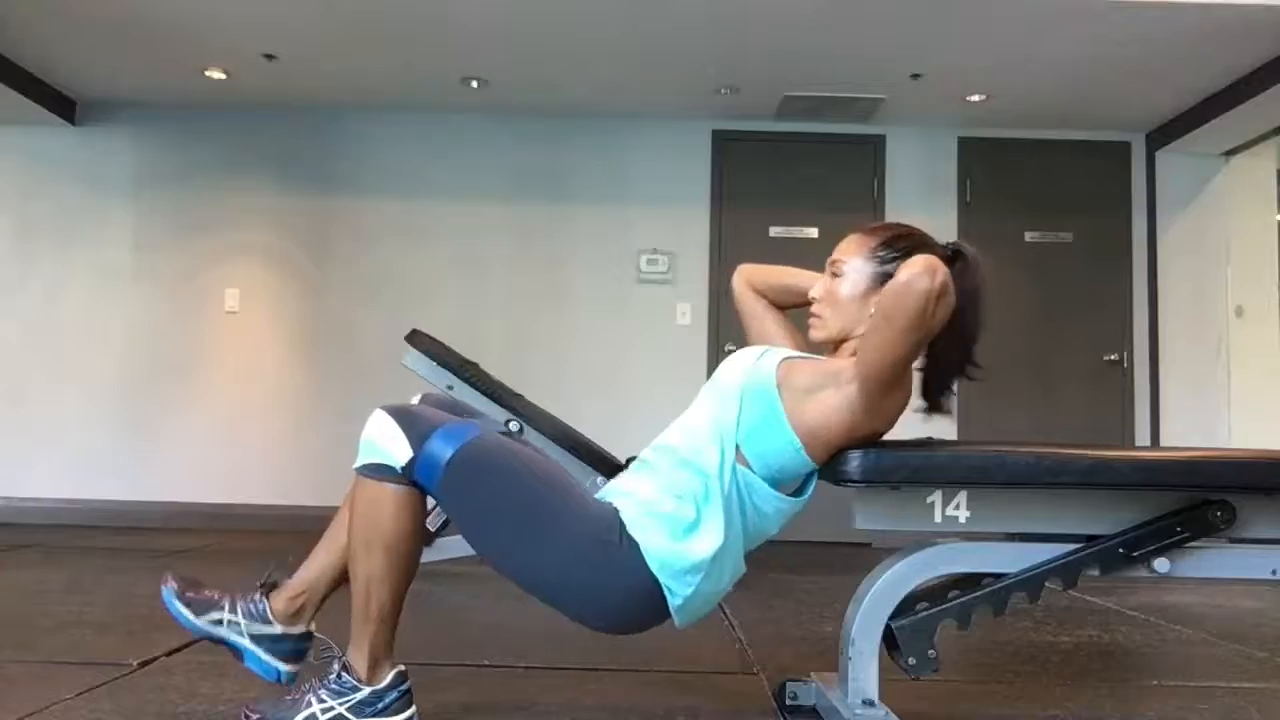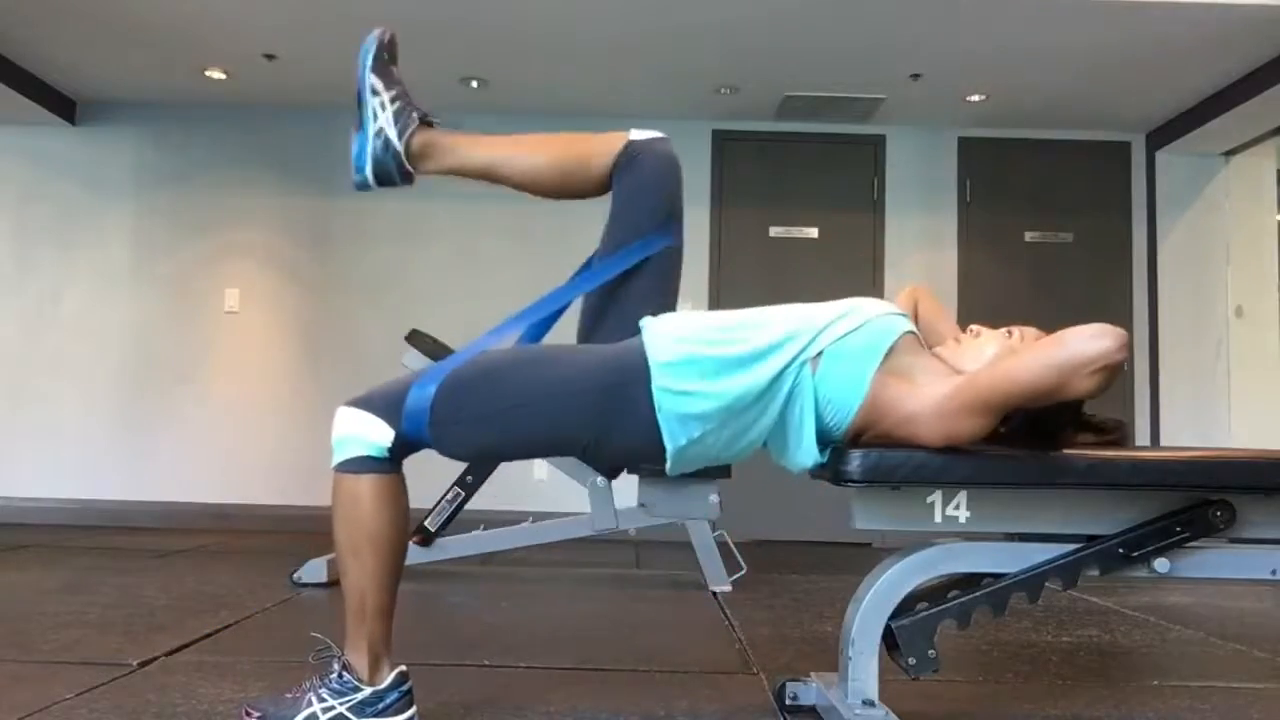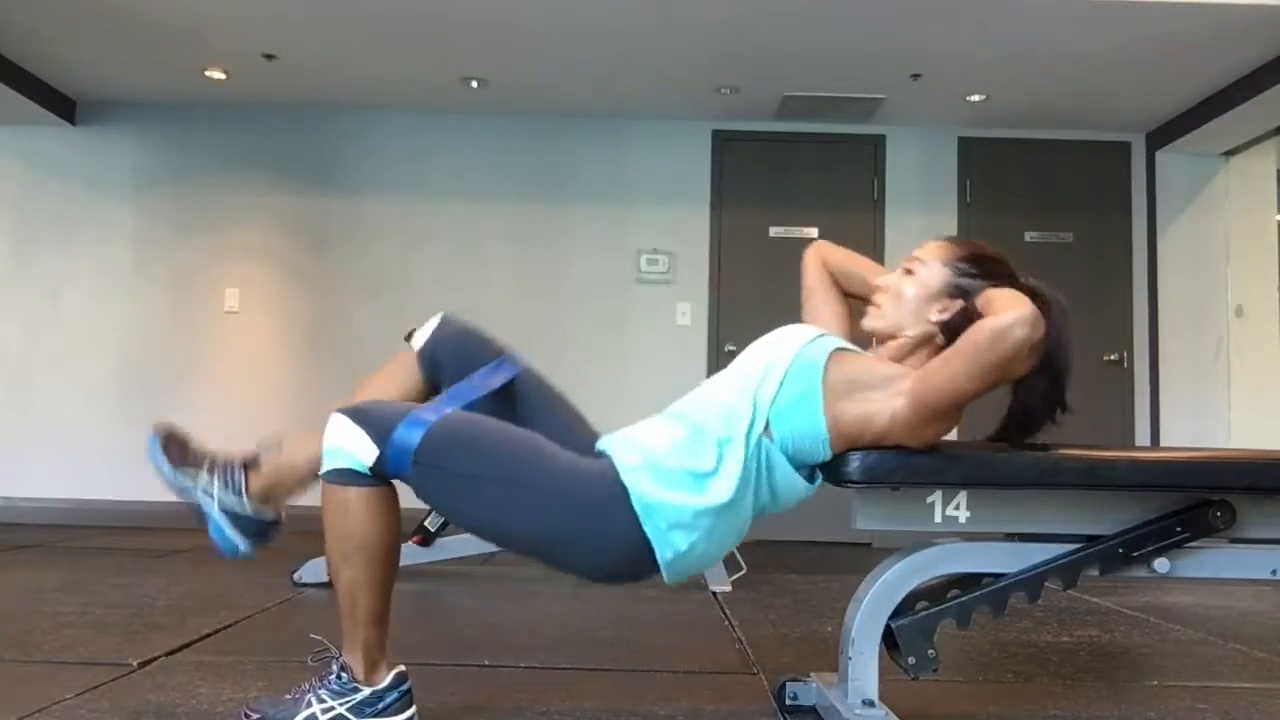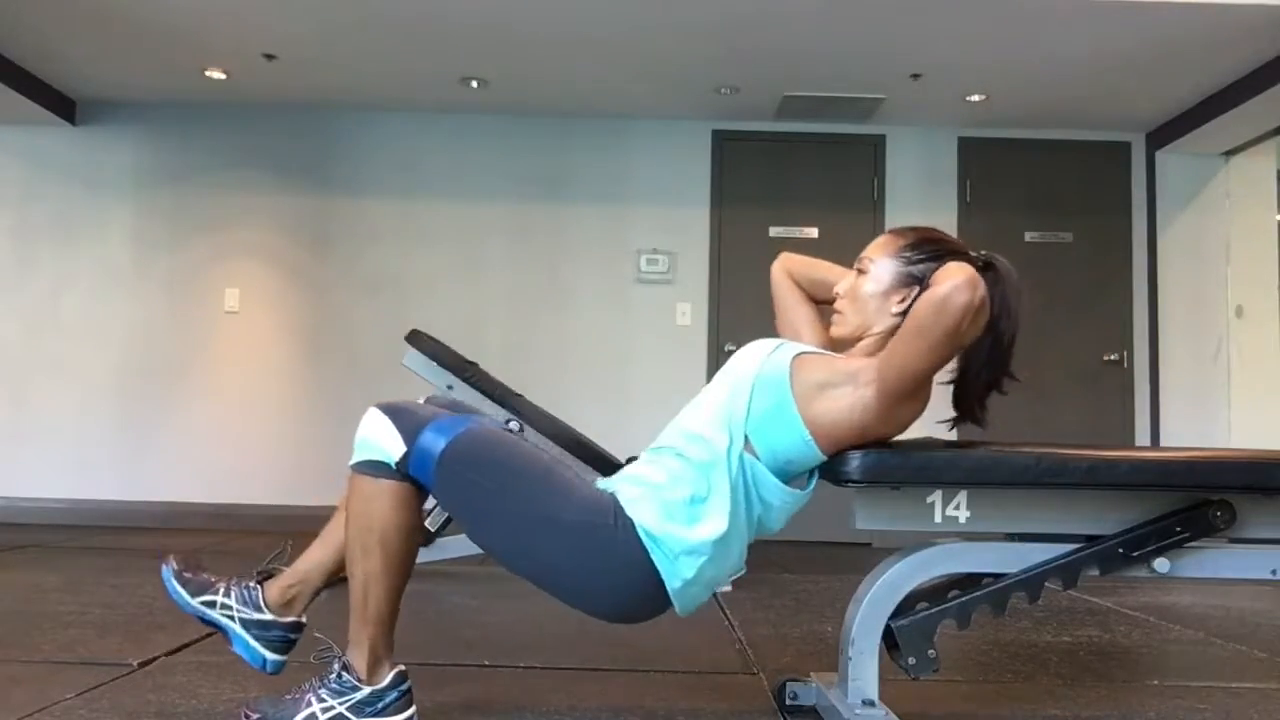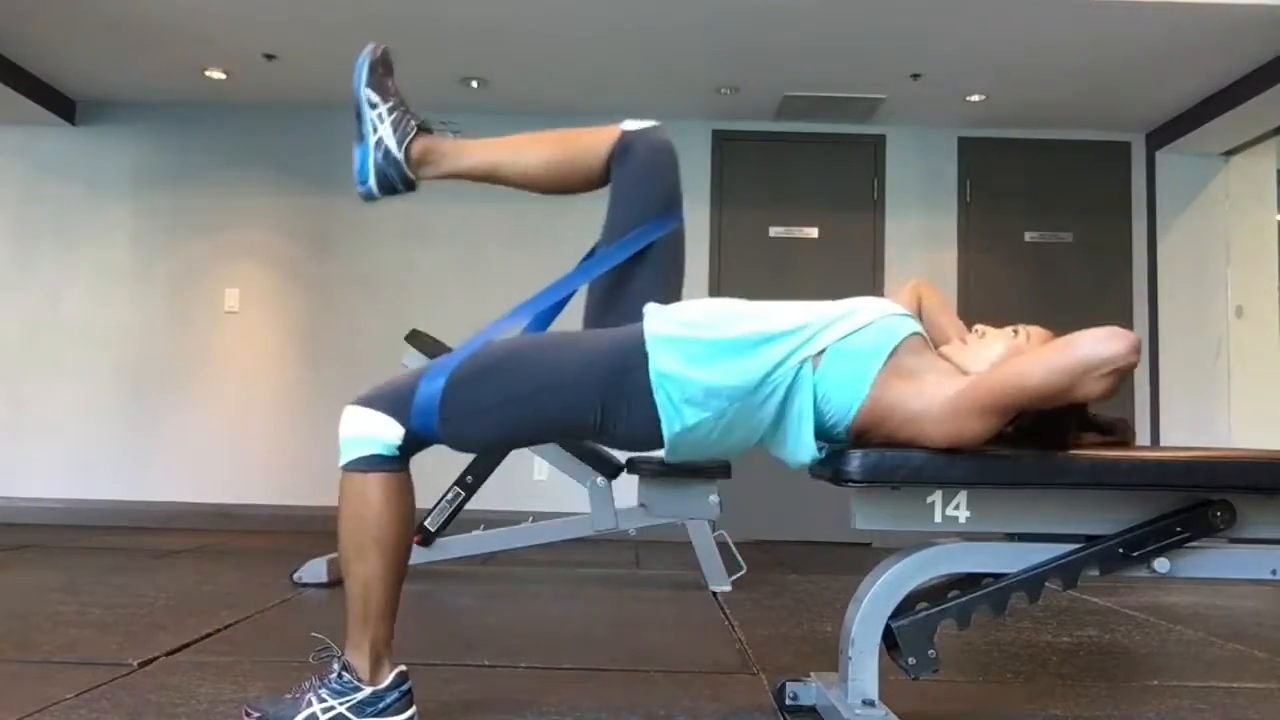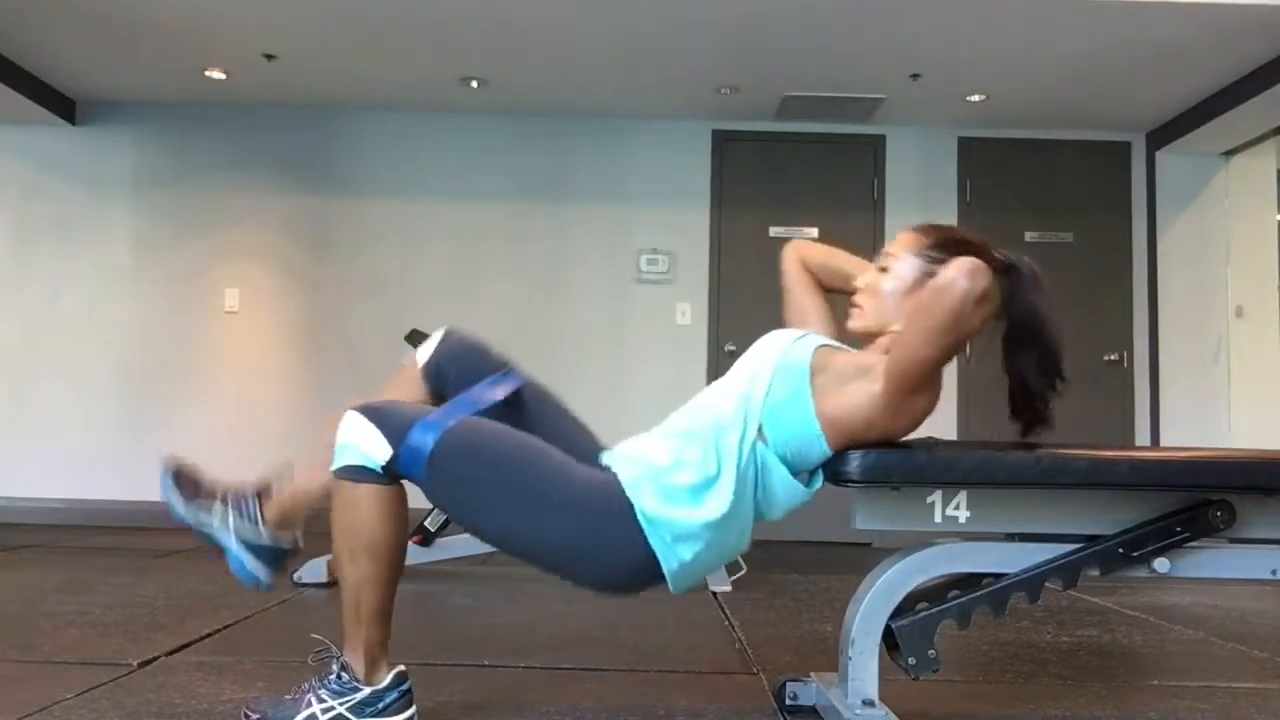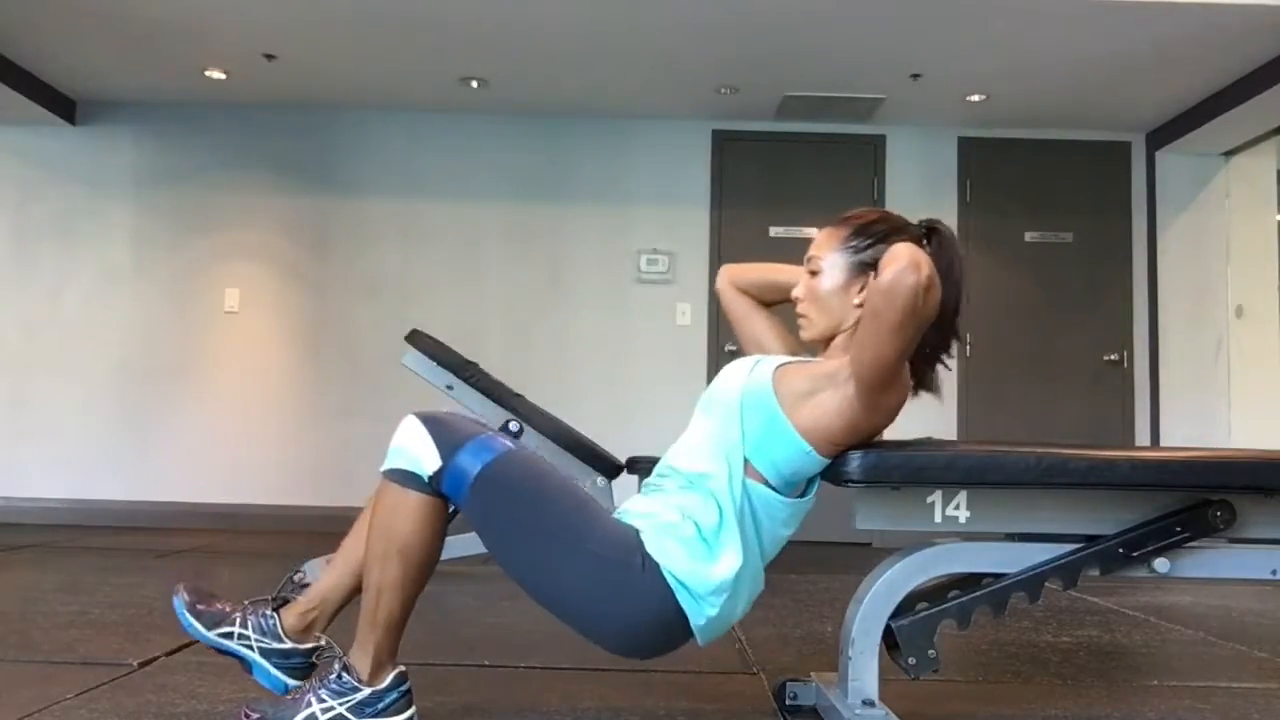
dt=0.7s
person 1, frame 1
left shoulder: (860, 396)
right shoulder: (807, 369)
left elbow: (925, 280)
right elbow: (746, 277)
left wrist: (884, 283)
right wrist: (839, 285)
left hip: (628, 565)
right hip: (622, 529)
left knee: (399, 435)
right knee: (431, 414)
right ankle: (283, 615)
person 1, frame 2
left shoulder: (945, 410)
right shoulder: (922, 368)
left elbow: (1103, 345)
right elbow: (914, 297)
left wrist: (985, 359)
right wrist: (952, 341)
left hip: (641, 396)
right hip: (645, 359)
left knee: (366, 426)
right knee: (646, 158)
right ankle: (410, 146)
person 1, frame 3
left shoulder: (904, 403)
right shoulder: (847, 359)
left elbow: (1022, 324)
right elbow: (819, 252)
left wrist: (975, 288)
right wrist: (897, 290)
left hip: (624, 515)
right hip: (615, 469)
left knee: (359, 435)
right knee: (444, 347)
right ankle: (251, 494)
person 1, frame 4
left shoulder: (880, 392)
right shoulder: (831, 363)
left elbow: (966, 291)
right elbow: (787, 265)
left wrist: (912, 283)
right wrist: (867, 284)
left hip: (629, 550)
right hip: (620, 511)
left knee: (390, 430)
right knee: (426, 428)
right ankle: (272, 612)
person 1, frame 5
left shoulder: (960, 407)
right shoulder: (935, 365)
left elbow: (1113, 345)
right elbow: (917, 289)
left wrist: (991, 355)
right wrist: (961, 334)
left hip: (643, 380)
right hip: (654, 348)
left knee: (376, 424)
right knee: (643, 149)
right ankle: (415, 154)
person 1, frame 6
left shoulder: (895, 388)
right shoulder: (834, 358)
left elbow: (969, 280)
right elbow: (797, 255)
left wrist: (930, 279)
right wrist: (878, 273)
left hip: (634, 529)
right hip: (626, 487)
left knee: (371, 433)
right knee: (447, 361)
right ankle: (270, 522)
person 1, frame 7
left shoulder: (859, 390)
right shoulder: (803, 372)
left elbow: (910, 272)
right elbow: (731, 279)
left wrist: (897, 264)
right wrist: (821, 273)
left hip: (652, 588)
right hip: (642, 554)
left knee: (429, 444)
right knee: (433, 457)
right ankle: (295, 629)
